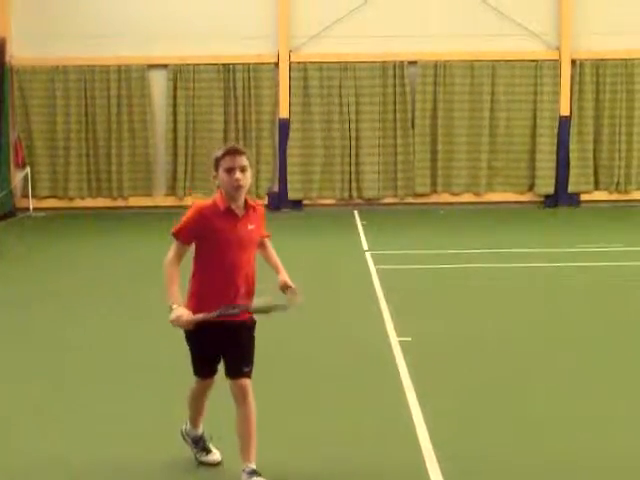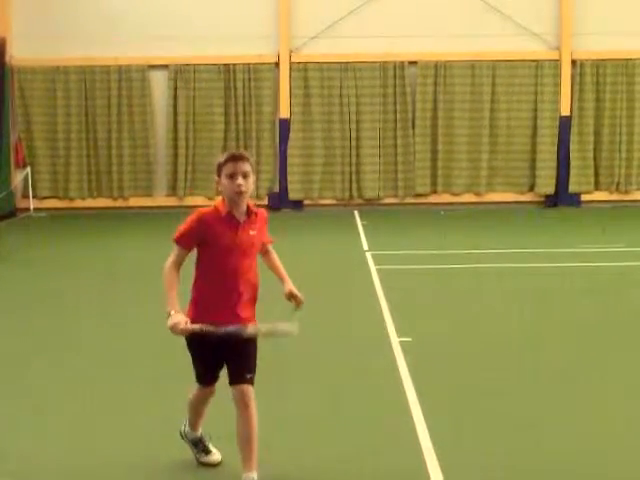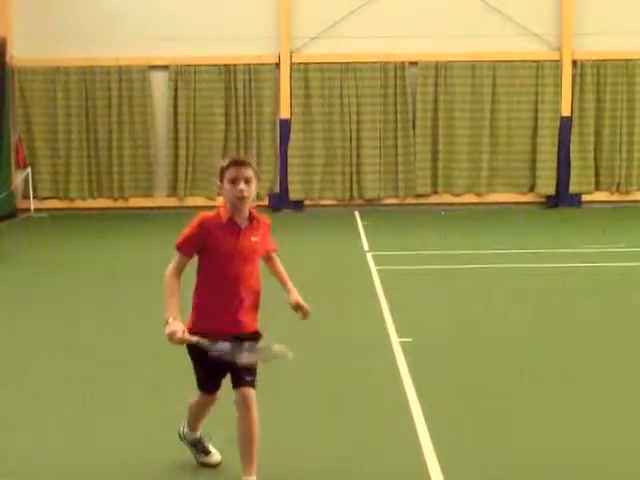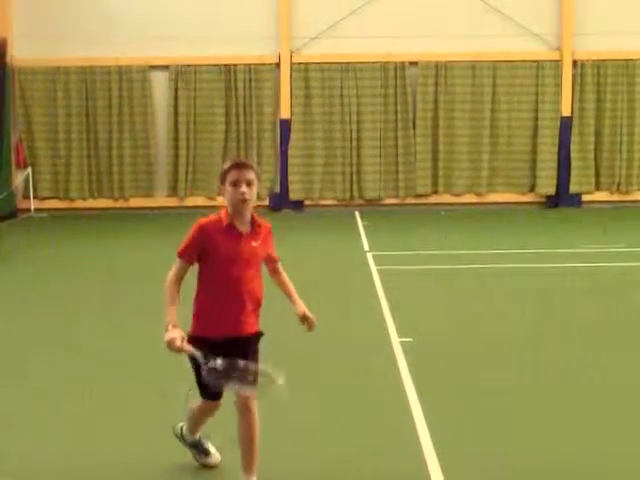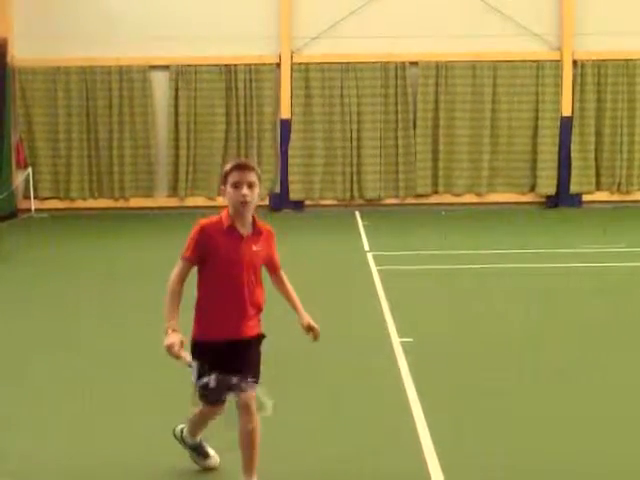
dt=0.1s
person 1, frame 1
left shoulder: (256, 212)
right shoulder: (202, 213)
right elbow: (173, 258)
left wrist: (280, 273)
right wrist: (176, 305)
left hip: (241, 316)
right hip: (203, 314)
left knee: (242, 388)
right knee: (204, 380)
right ankle: (193, 432)
person 1, frame 2
left shoulder: (259, 218)
right shoulder: (203, 219)
right elbow: (172, 264)
left wrist: (286, 281)
right wrist: (174, 311)
left hip: (242, 323)
right hip: (204, 322)
left knee: (244, 394)
right knee: (206, 388)
right ankle: (192, 432)
person 1, frame 3
left shoulder: (262, 225)
right shoulder: (205, 225)
left elbow: (270, 257)
right elbow: (174, 270)
left wrist: (291, 291)
right wrist: (173, 318)
left hip: (244, 328)
right hip: (206, 328)
left knee: (246, 397)
right knee: (208, 394)
right ankle: (191, 433)
person 1, frame 4
left shoulder: (263, 230)
right shoulder: (205, 229)
left elbow: (274, 265)
right elbow: (175, 277)
left wrist: (296, 301)
right wrist: (172, 325)
left hip: (246, 332)
right hip: (207, 333)
left knee: (246, 400)
right knee: (211, 401)
right ankle: (188, 433)
person 1, frame 5
left shoulder: (265, 234)
right shoulder: (206, 230)
left elbow: (276, 273)
right elbow: (177, 279)
left wrist: (301, 312)
right wrist: (172, 329)
left hip: (247, 334)
right hip: (209, 335)
left knee: (247, 401)
right knee: (213, 404)
right ankle: (187, 433)
